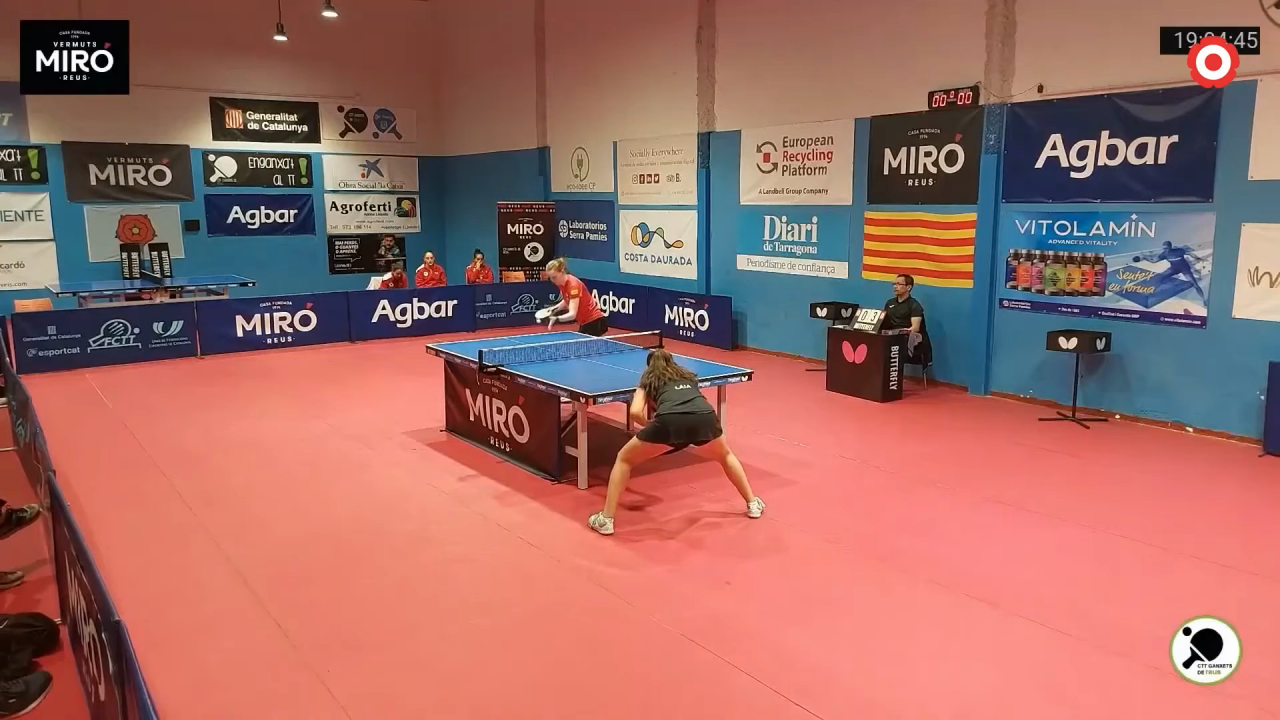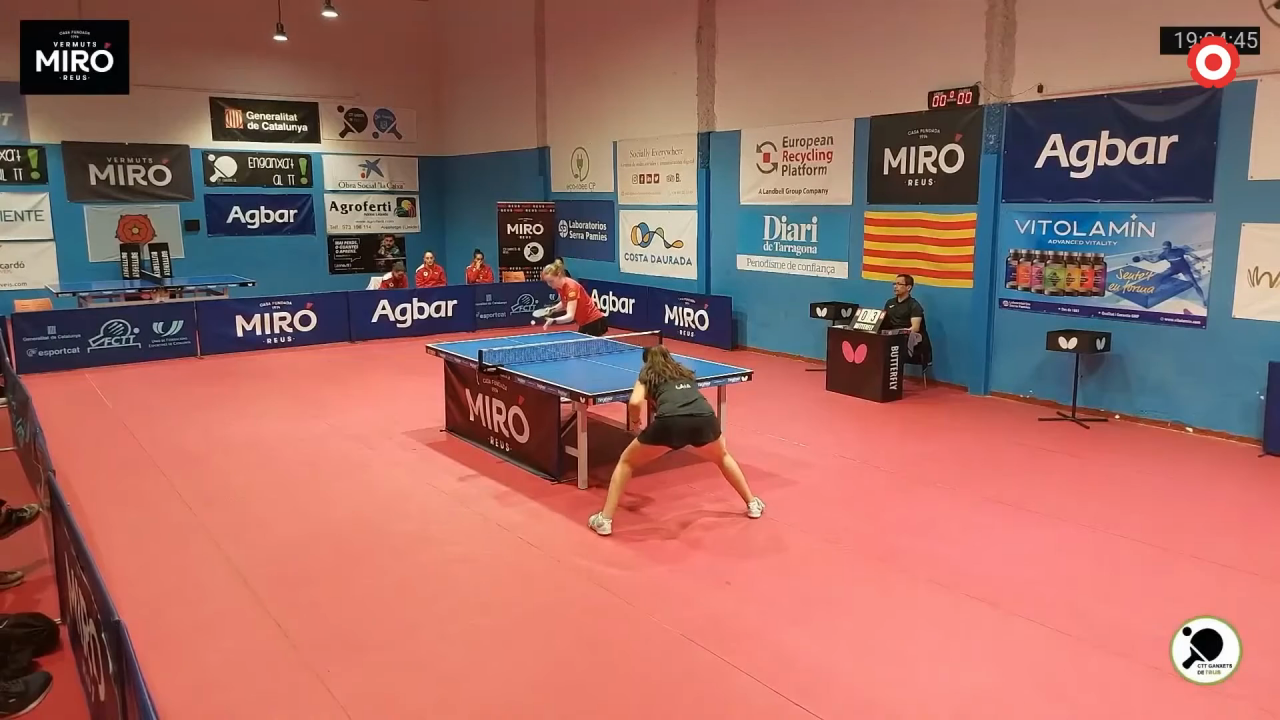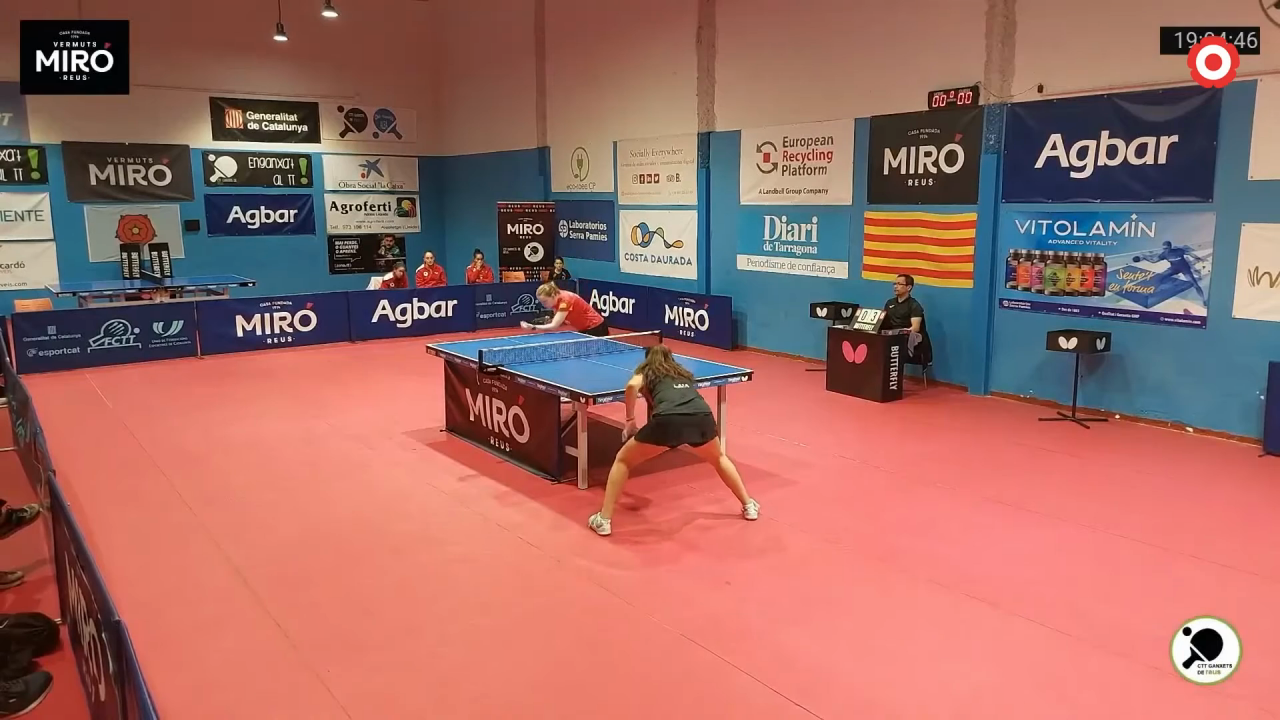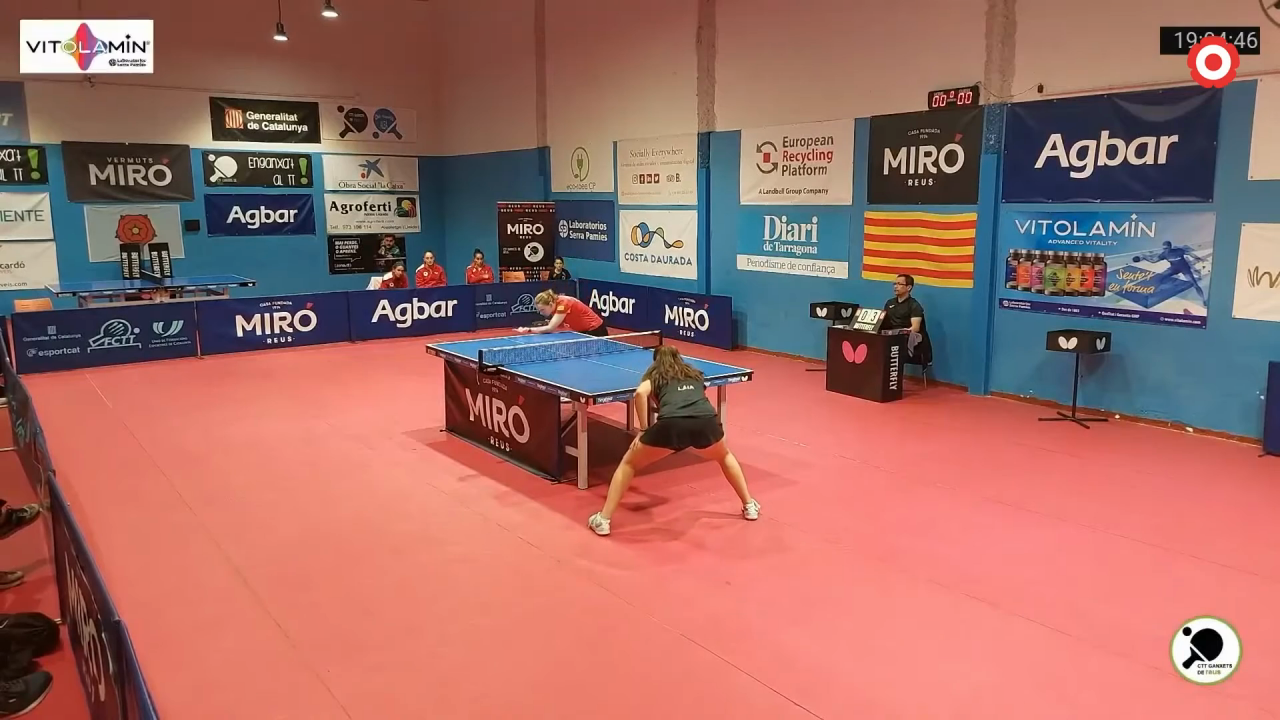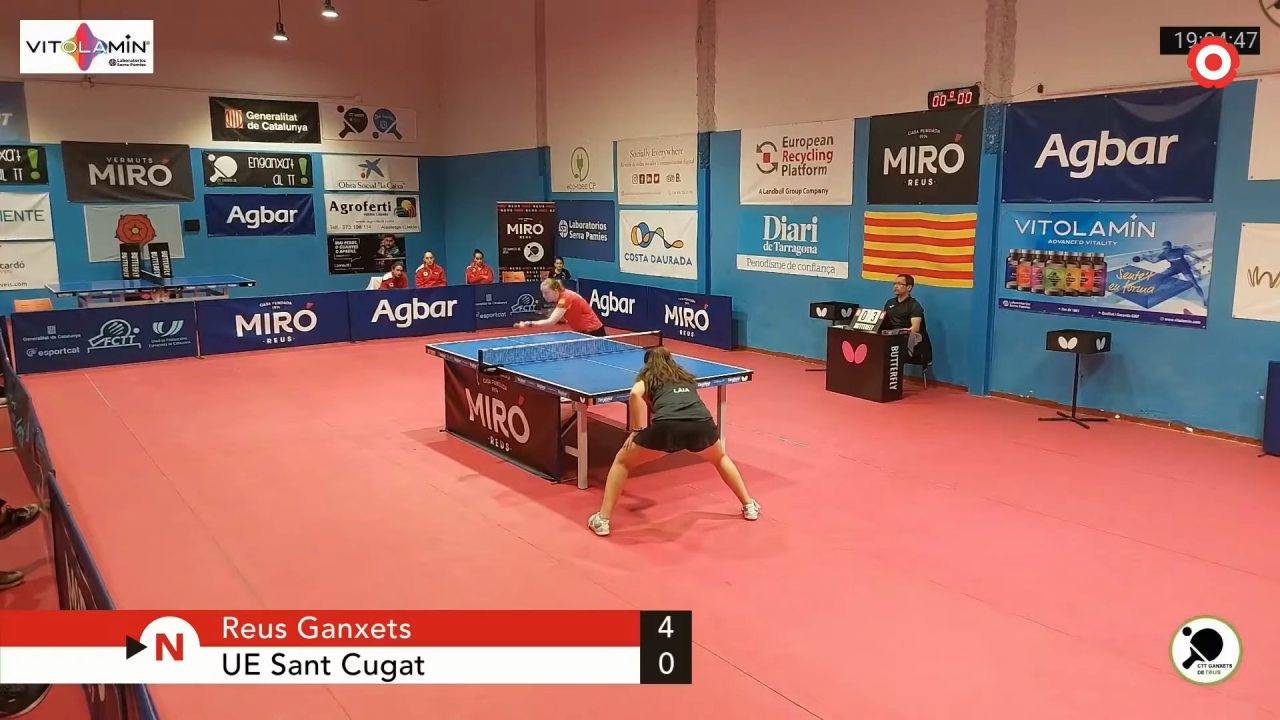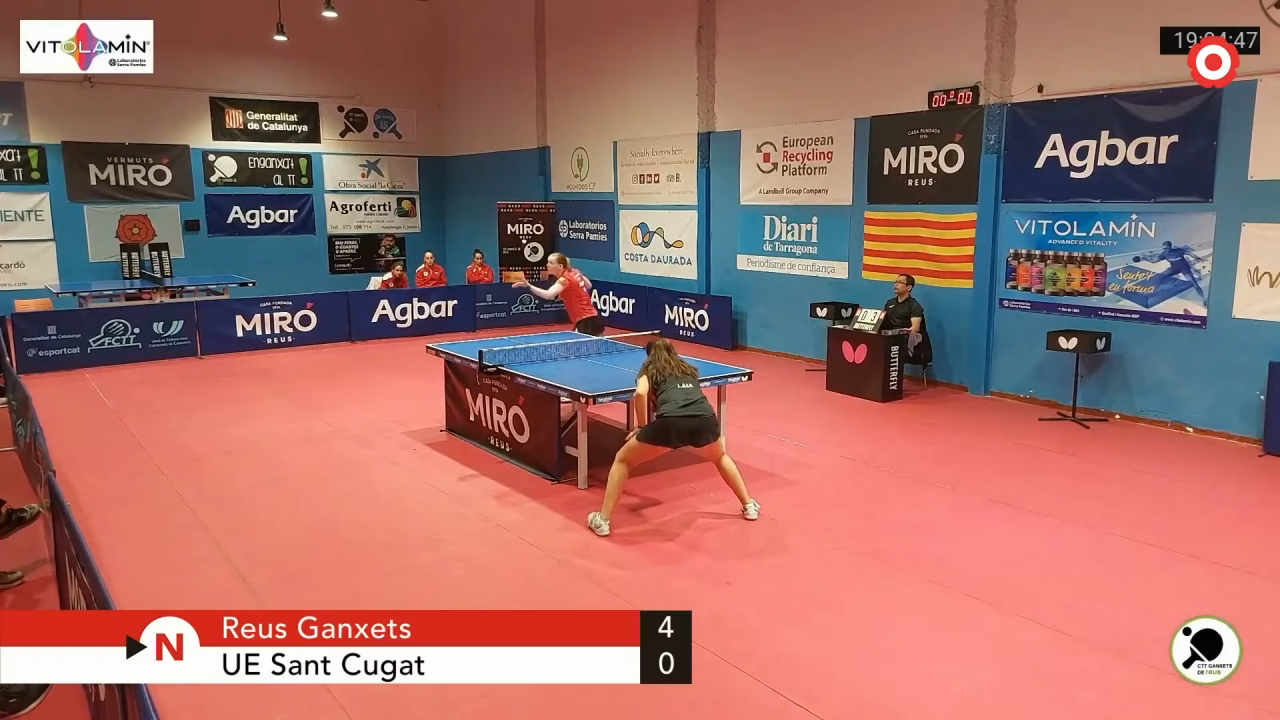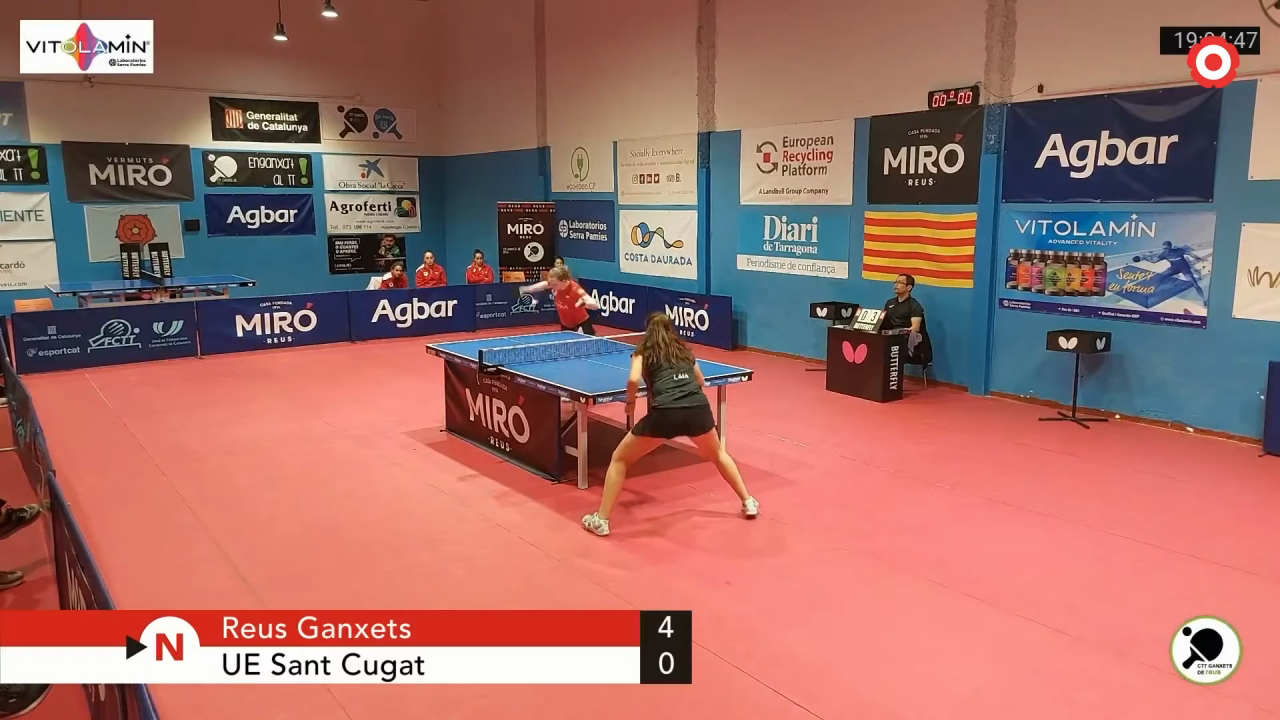
dt=0.4s
person 1, frame 1
left shoulder: (649, 379)
right shoulder: (688, 376)
left elbow: (635, 412)
left wrist: (650, 425)
left hip: (670, 421)
right hip: (704, 417)
left knee: (624, 459)
right knee: (725, 455)
left ankle: (606, 519)
right ankle: (752, 504)
person 1, frame 2
left shoulder: (648, 375)
right shoulder: (685, 373)
left elbow: (634, 403)
left wrist: (635, 421)
left hip: (670, 421)
right hip: (704, 418)
left knee: (627, 462)
right knee: (722, 457)
left ankle: (605, 519)
right ankle: (752, 504)
person 1, frame 3
left shoulder: (646, 371)
right shoulder: (683, 373)
left elbow: (632, 385)
left wrist: (630, 420)
left hip: (668, 420)
right hip: (702, 417)
left knee: (623, 460)
right knee: (718, 459)
left ankle: (604, 520)
right ankle: (748, 505)
person 1, frame 4
left shoulder: (654, 375)
right shoulder: (695, 375)
left elbow: (640, 394)
left wrist: (643, 429)
left hip: (672, 423)
right hip: (706, 420)
left knee: (628, 463)
right knee: (724, 456)
left ankle: (604, 520)
right ankle: (749, 505)
person 1, frame 5
left shoulder: (647, 376)
right shoulder: (686, 377)
left elbow: (635, 394)
left wrist: (637, 430)
left hip: (667, 426)
right hip: (701, 424)
left knee: (622, 461)
right knee: (720, 458)
left ankle: (602, 520)
right ankle: (748, 505)
person 1, frame 6
left shoulder: (649, 370)
right shoulder: (688, 370)
left elbow: (640, 393)
left wrist: (641, 426)
left hip: (670, 422)
right hip: (704, 419)
left knee: (622, 460)
right knee: (720, 457)
left ankle: (603, 520)
right ankle: (748, 505)
person 1, frame 7
left shoulder: (644, 351)
right shoulder: (683, 350)
left elbow: (633, 380)
right elbow: (701, 381)
left wrist: (630, 402)
left hip: (665, 412)
right hip: (699, 408)
left knee: (620, 459)
right knee: (717, 453)
left ankle: (601, 520)
right ankle: (748, 503)
